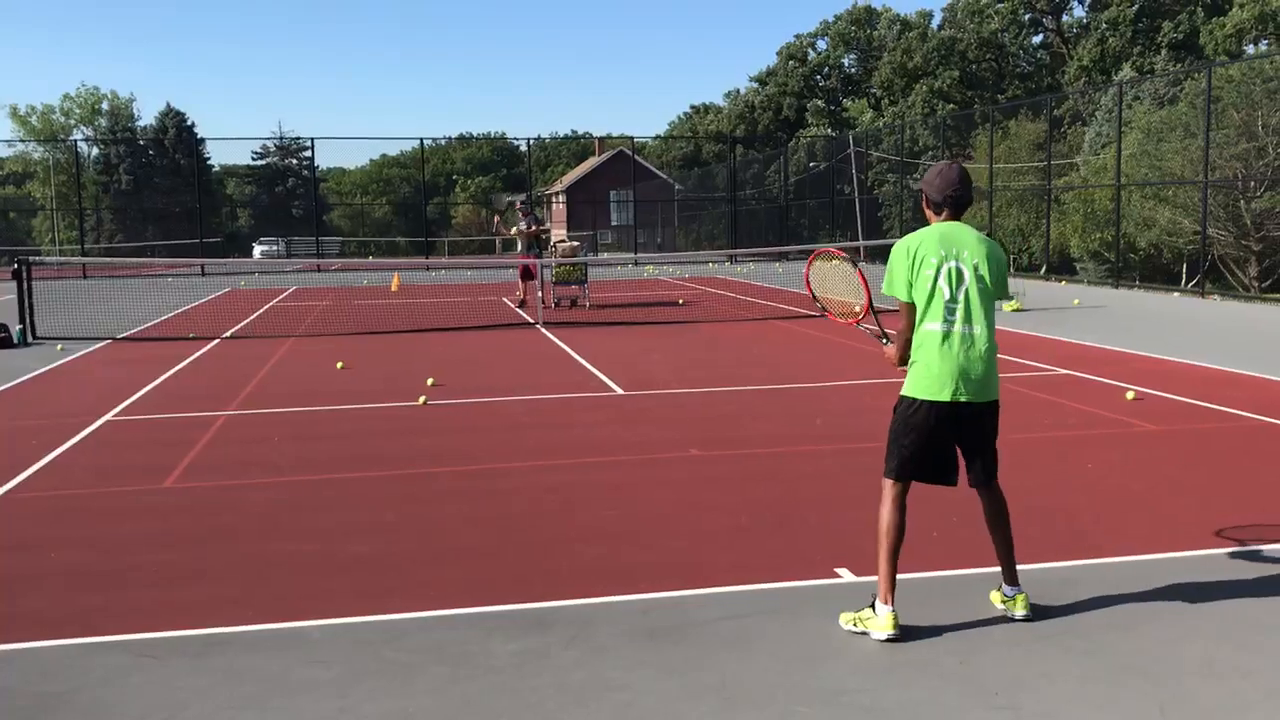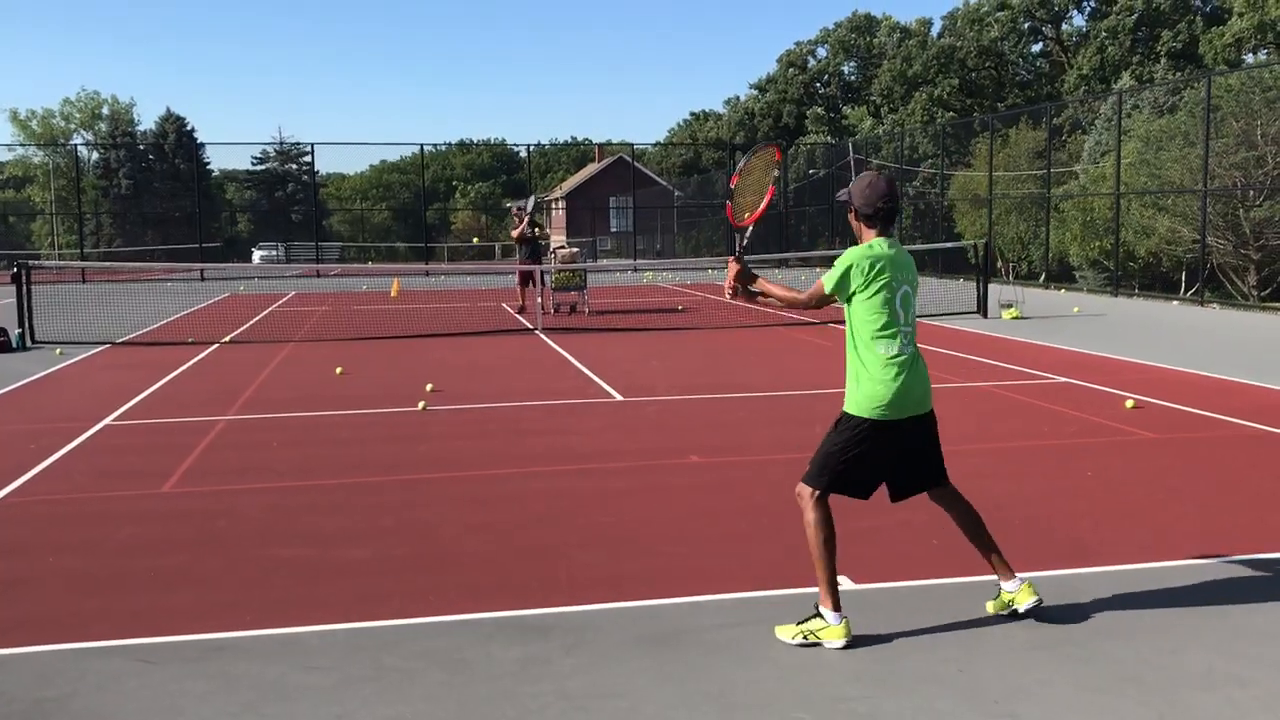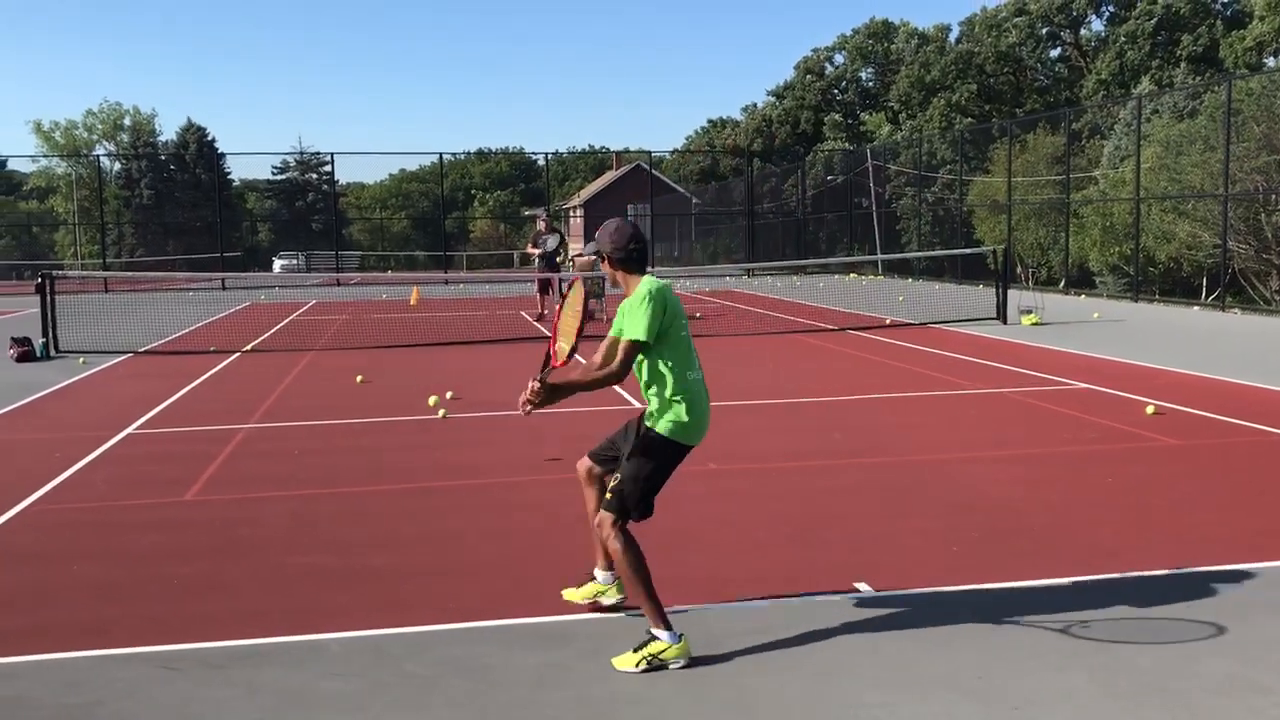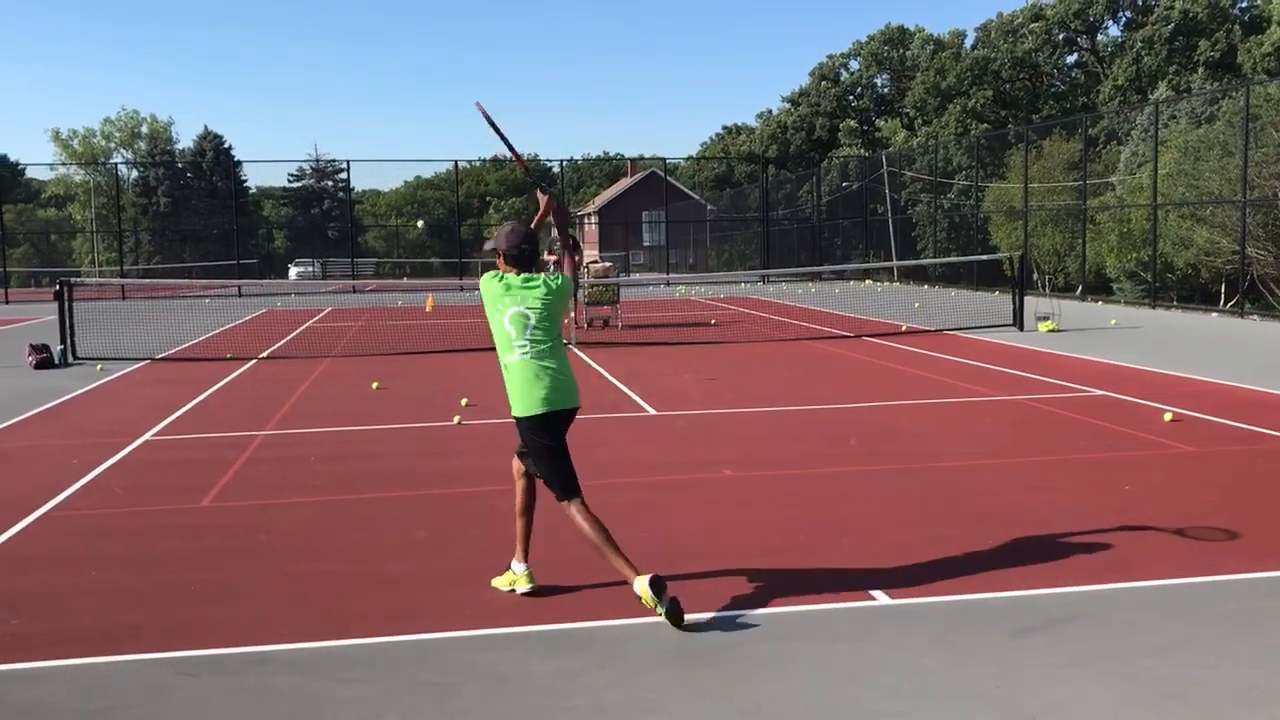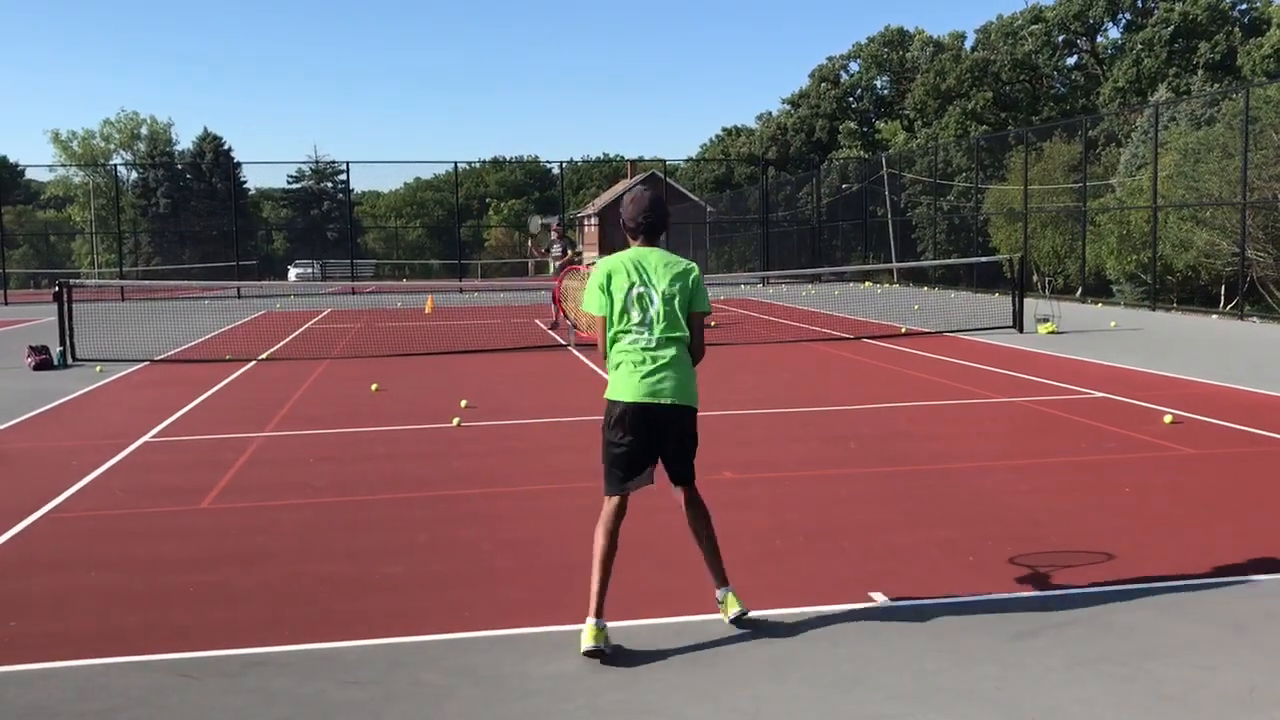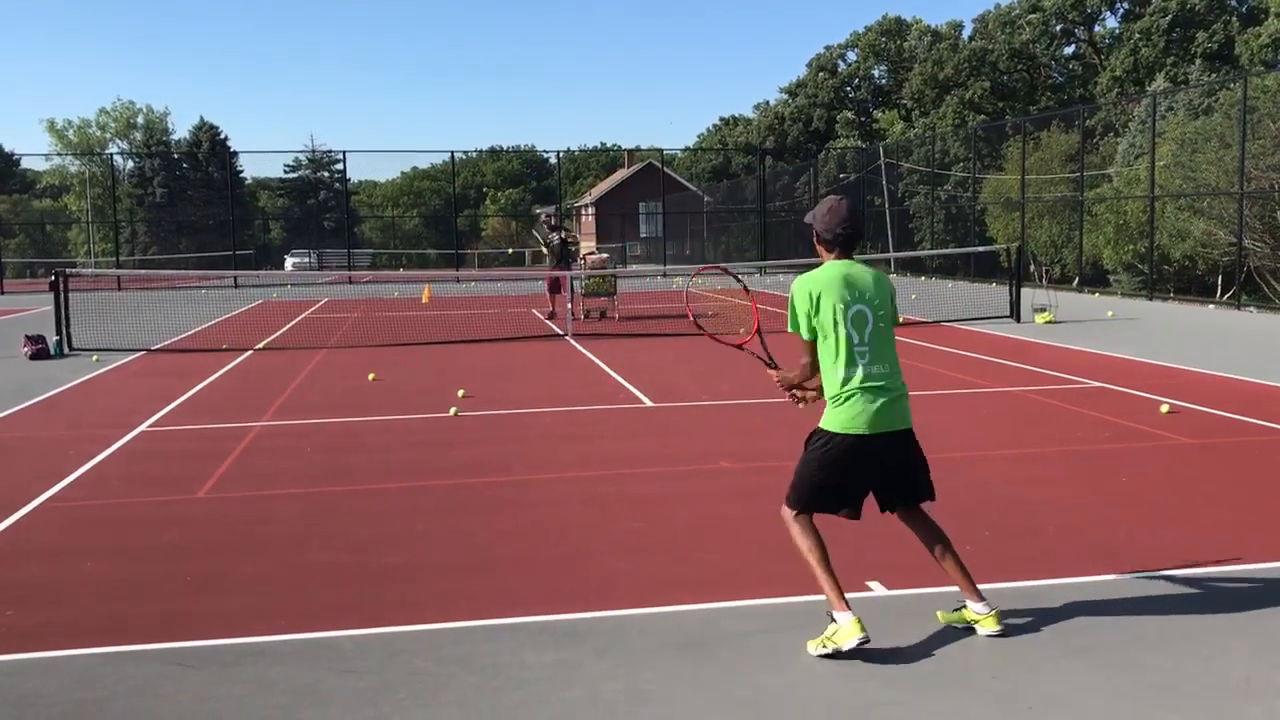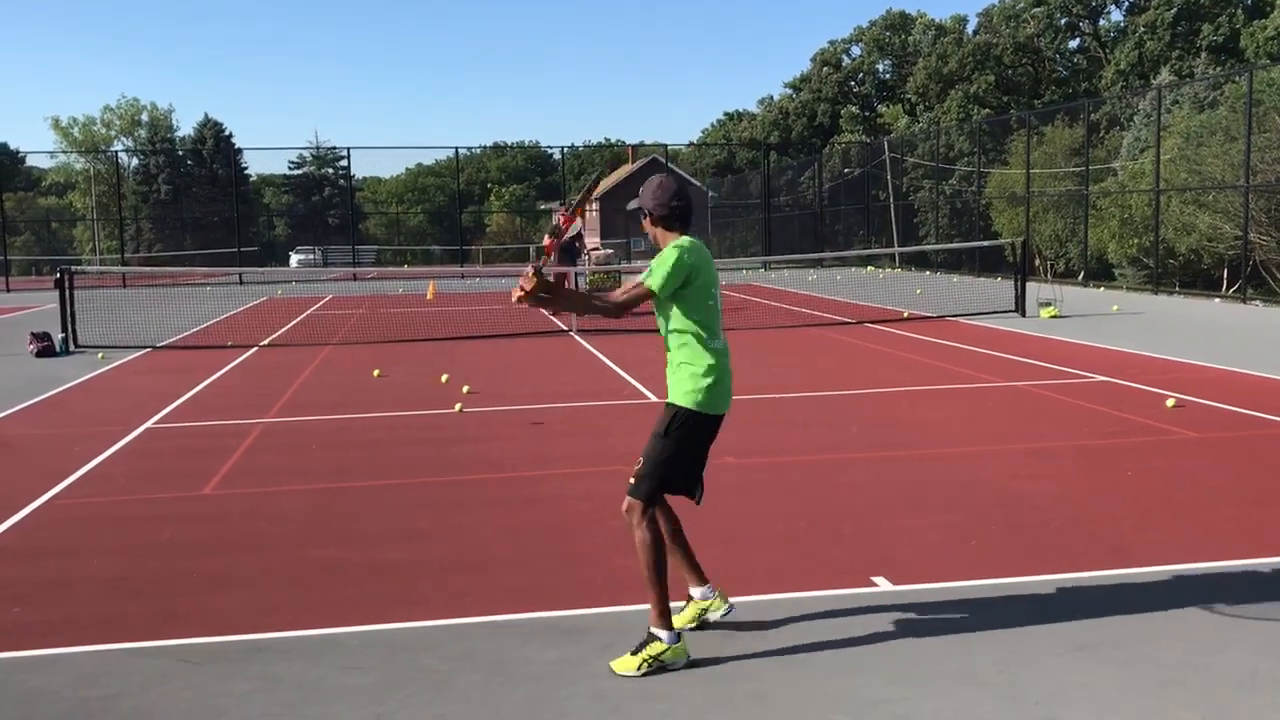
dt=0.7s
person 1, frame 1
left shoulder: (909, 245)
right shoulder: (990, 249)
left elbow: (906, 323)
right elbow: (977, 316)
left wrist: (899, 355)
left hip: (928, 384)
right hip: (980, 384)
left knee: (894, 486)
right knee: (986, 484)
left ankle: (883, 607)
right ankle: (1012, 591)
person 1, frame 2
left shoulder: (859, 258)
right shoulder: (903, 259)
left elbow: (810, 301)
right elbow: (823, 298)
left wrist: (754, 285)
right wrist: (759, 291)
left hip: (873, 403)
right hip: (913, 399)
left knee: (811, 495)
right knee: (941, 491)
left ankle: (830, 618)
right ankle: (1016, 587)
person 1, frame 3
left shoulder: (648, 295)
right shoulder: (637, 298)
left elbow: (618, 370)
right elbow: (600, 362)
left wrist: (558, 392)
right wrist: (553, 385)
left hip: (673, 420)
right hip: (662, 414)
left knee: (609, 523)
right knee: (589, 469)
left ankle: (667, 639)
right ankle: (606, 580)
person 1, frame 4
left shoulder: (490, 285)
right shoulder: (555, 284)
left elbow: (509, 268)
right elbow: (571, 263)
left wrist: (538, 218)
right wrist: (558, 218)
left hip: (533, 404)
right hip: (564, 397)
left knee: (570, 502)
right knee: (521, 468)
left ankle: (641, 582)
right ankle: (520, 570)
person 1, frame 5
left shoulder: (606, 269)
right shoulder: (688, 270)
left elbow: (604, 344)
right elbow: (698, 347)
left hip: (628, 394)
right hip: (679, 395)
left knee: (615, 504)
right knee: (687, 491)
left ankle: (594, 625)
right ankle: (725, 595)
person 1, frame 6
left shoulder: (808, 285)
right shoulder: (883, 282)
left elbow: (808, 366)
left wrist: (786, 381)
left hip: (849, 424)
right hip: (896, 418)
left knee: (795, 513)
right knee: (913, 514)
left ankle: (845, 619)
right ankle: (979, 606)
person 1, frame 7
left shoulder: (681, 253)
right shoulder: (689, 253)
left elbow: (619, 307)
right elbow: (619, 299)
left wrist: (550, 295)
right wrist: (553, 295)
left hip: (695, 397)
right hip: (703, 395)
left knee: (637, 506)
right knee: (650, 493)
left ankle: (665, 634)
right ankle: (704, 594)
